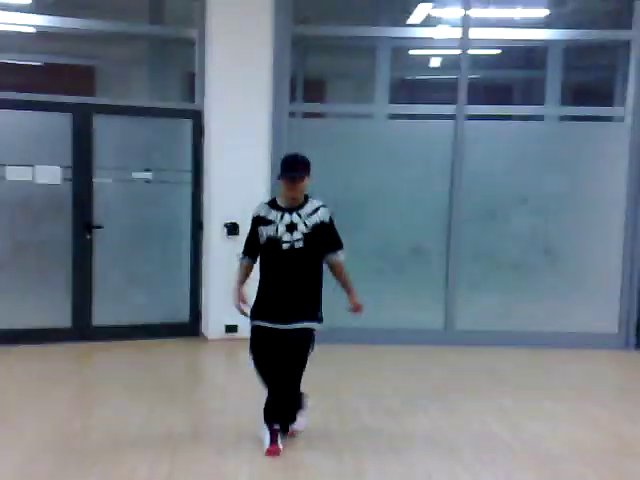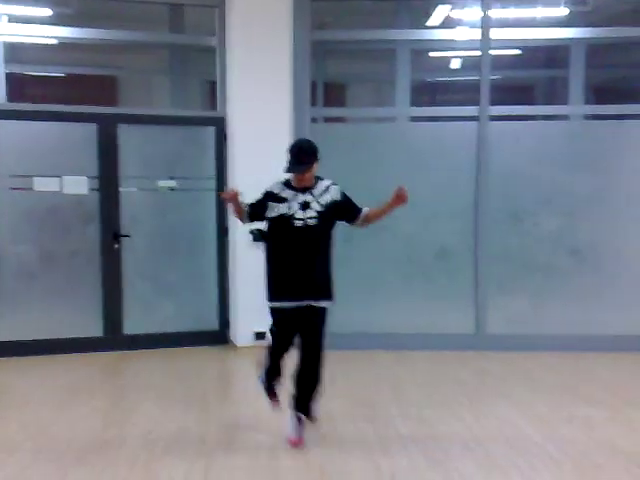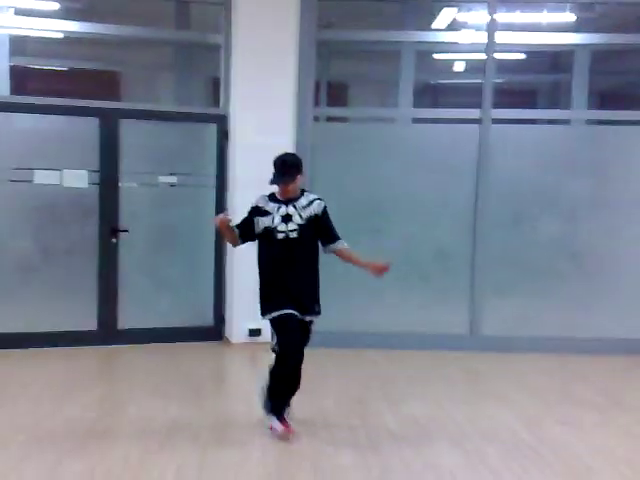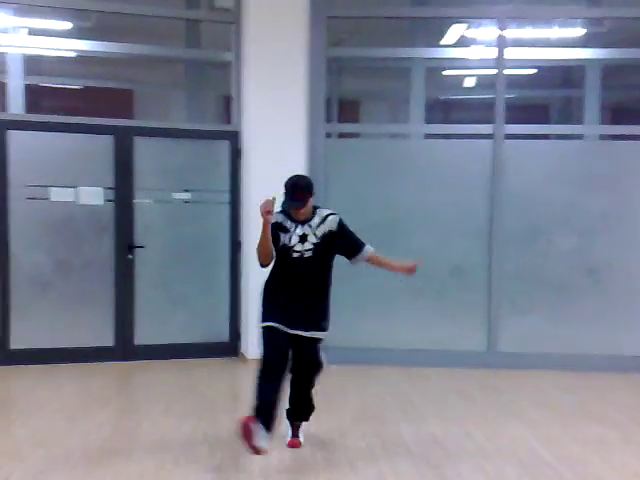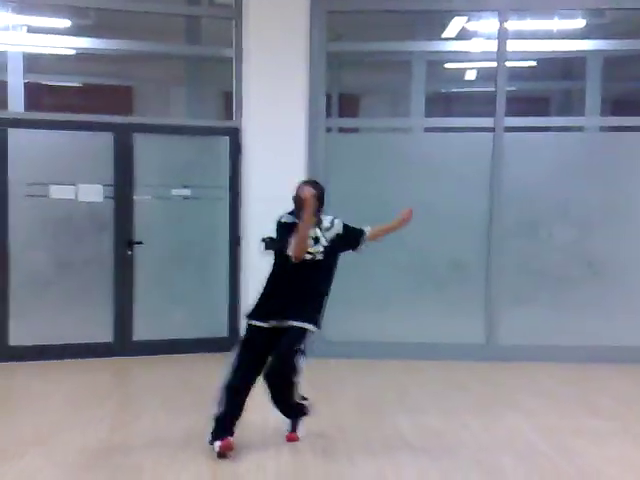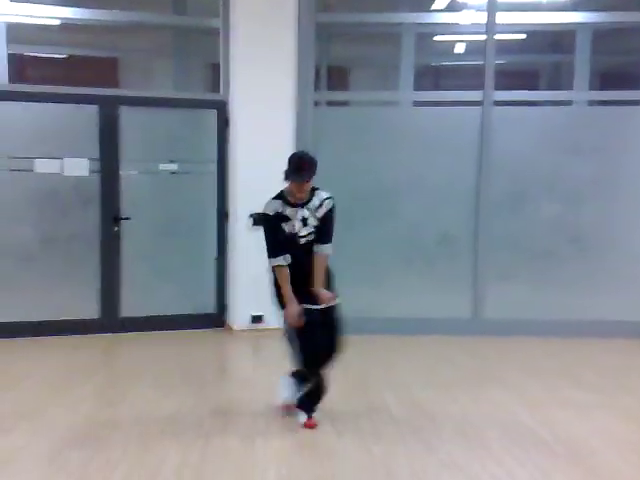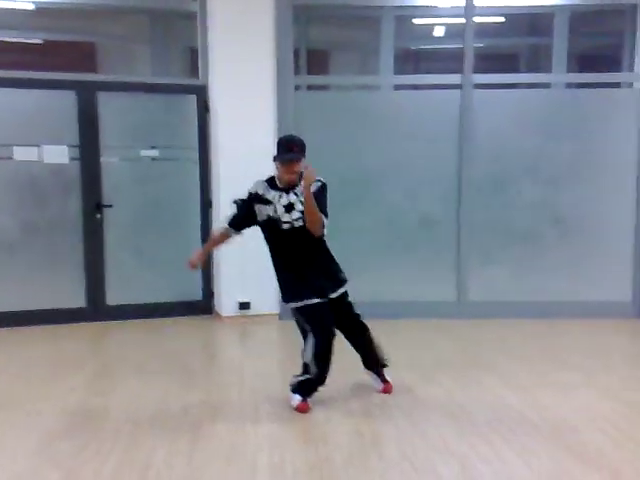
dt=0.3s
person 1, frame 1
left shoulder: (319, 213)
right shoulder: (264, 213)
left elbow: (333, 257)
right elbow: (249, 256)
left wrist: (350, 292)
right wrist: (238, 287)
left hip: (304, 306)
right hip: (268, 305)
left knee: (291, 368)
right knee: (264, 360)
left ankle: (275, 425)
right ankle: (293, 407)
person 1, frame 2
left shoulder: (331, 192)
right shoulder: (276, 193)
left elbow: (359, 217)
right elbow: (248, 216)
left wrist: (392, 204)
right wrist: (235, 203)
left hip: (317, 288)
right hip: (283, 286)
left knee: (312, 350)
right knee: (281, 340)
left ankle: (300, 413)
right ankle: (270, 378)
person 1, frame 3
left shoulder: (315, 206)
right shoulder: (262, 206)
left elbow: (334, 244)
right elbow: (237, 239)
left wrist: (367, 265)
right wrist: (224, 228)
left hip: (306, 296)
right hip: (276, 295)
left knee: (294, 354)
right knee: (289, 351)
left ankle: (278, 407)
right ankle: (275, 409)
person 1, frame 4
left shoulder: (331, 222)
right shoulder: (278, 221)
left elbow: (360, 251)
right elbow: (264, 260)
left wrist: (396, 266)
right wrist: (265, 223)
left hip: (312, 316)
right hip: (278, 310)
left knee: (305, 372)
right knee: (272, 364)
left ankle: (296, 423)
right ankle: (259, 425)
person 1, frame 5
left shoulder: (334, 226)
right shoulder: (287, 223)
left elbow: (363, 236)
right elbow: (296, 253)
left wrist: (397, 224)
right wrist: (307, 212)
left hip: (301, 315)
right hip: (268, 309)
left knee: (281, 369)
right knee: (245, 370)
left ankle: (295, 415)
right ankle: (222, 432)
person 1, frame 6
left shoulder: (324, 202)
right shoulder: (273, 209)
left elbow: (323, 248)
right elbow: (277, 258)
left wrist: (319, 287)
right wrist: (290, 301)
left hip: (317, 288)
right hip: (293, 293)
left knee: (327, 345)
right knee: (311, 346)
left ankle: (297, 381)
right ankle: (304, 405)
person 1, frame 7
left shoulder: (316, 187)
right shoulder: (259, 192)
left elbow: (316, 229)
right elbow: (233, 227)
left wrist: (306, 193)
right wrist: (203, 252)
left hip: (327, 274)
right hip: (295, 281)
left knee: (352, 325)
right knee: (320, 335)
left ankle: (377, 367)
right ankle: (302, 390)
